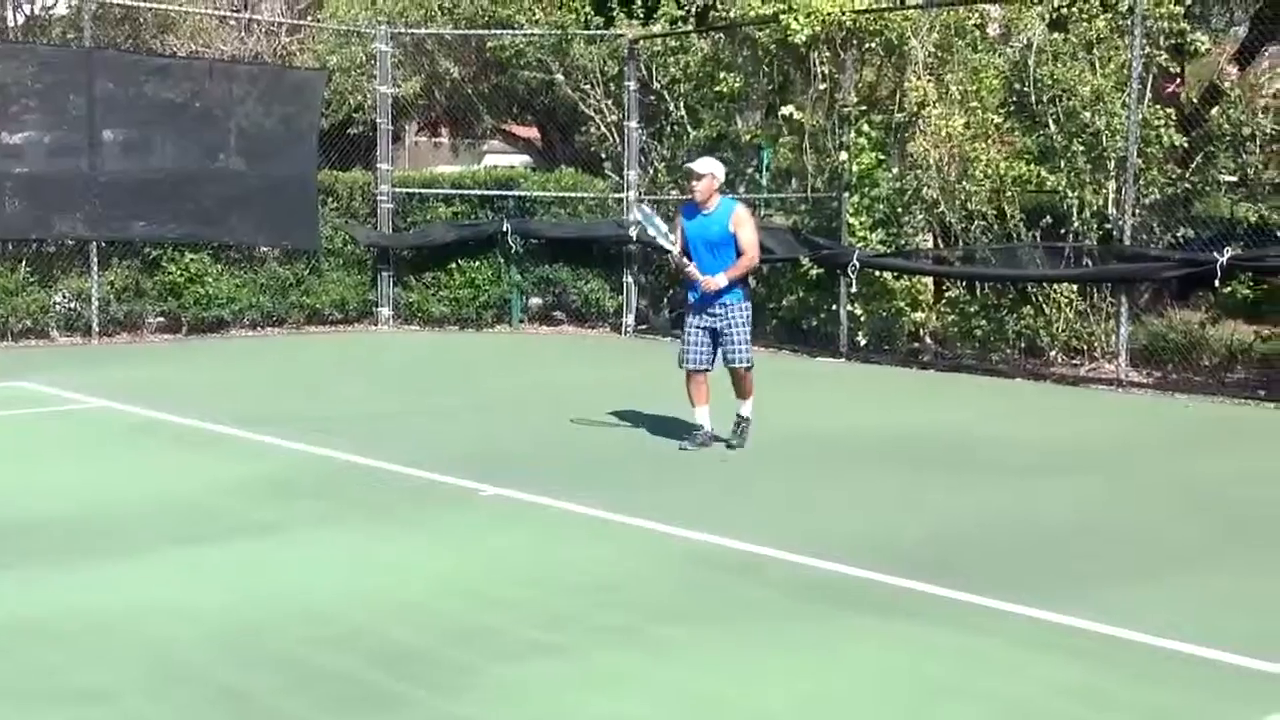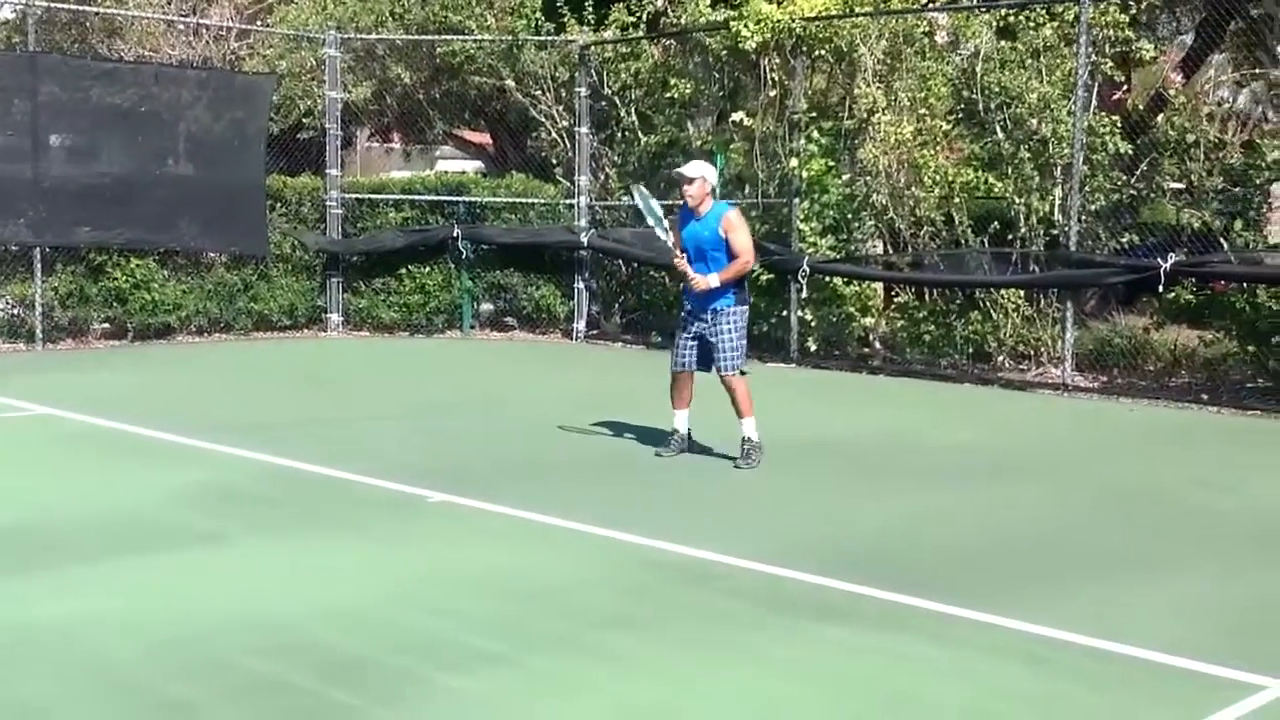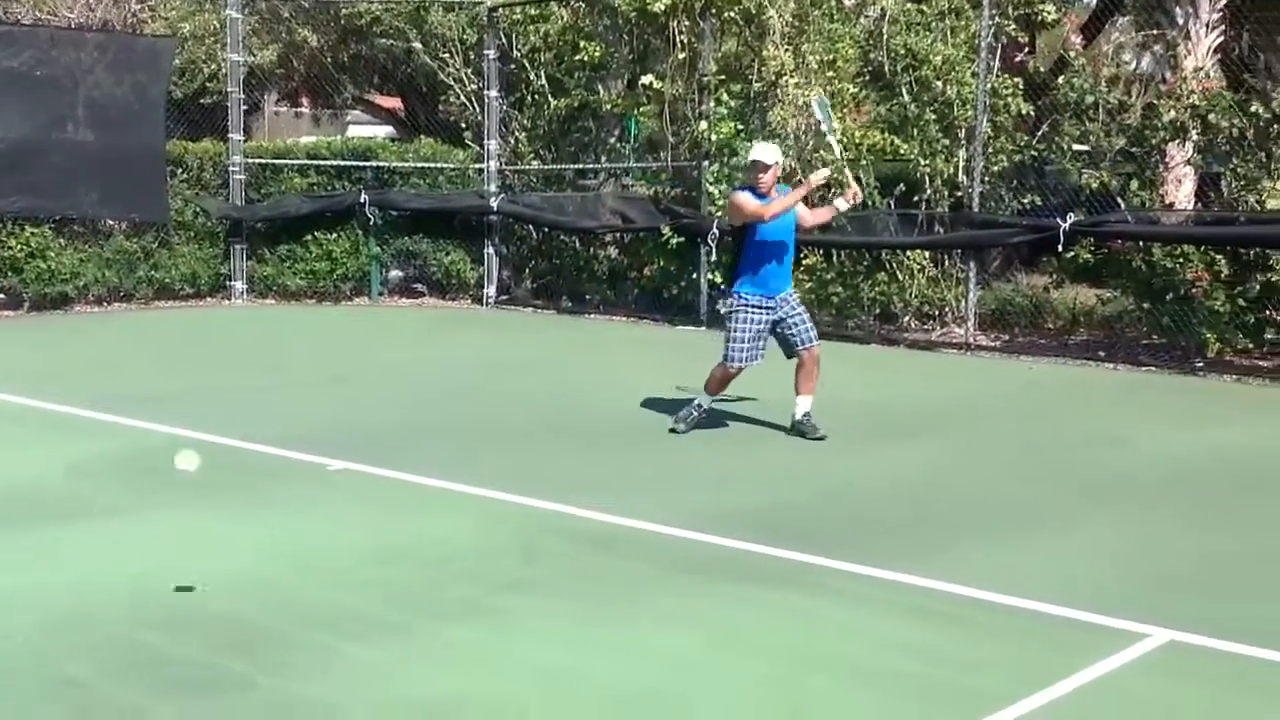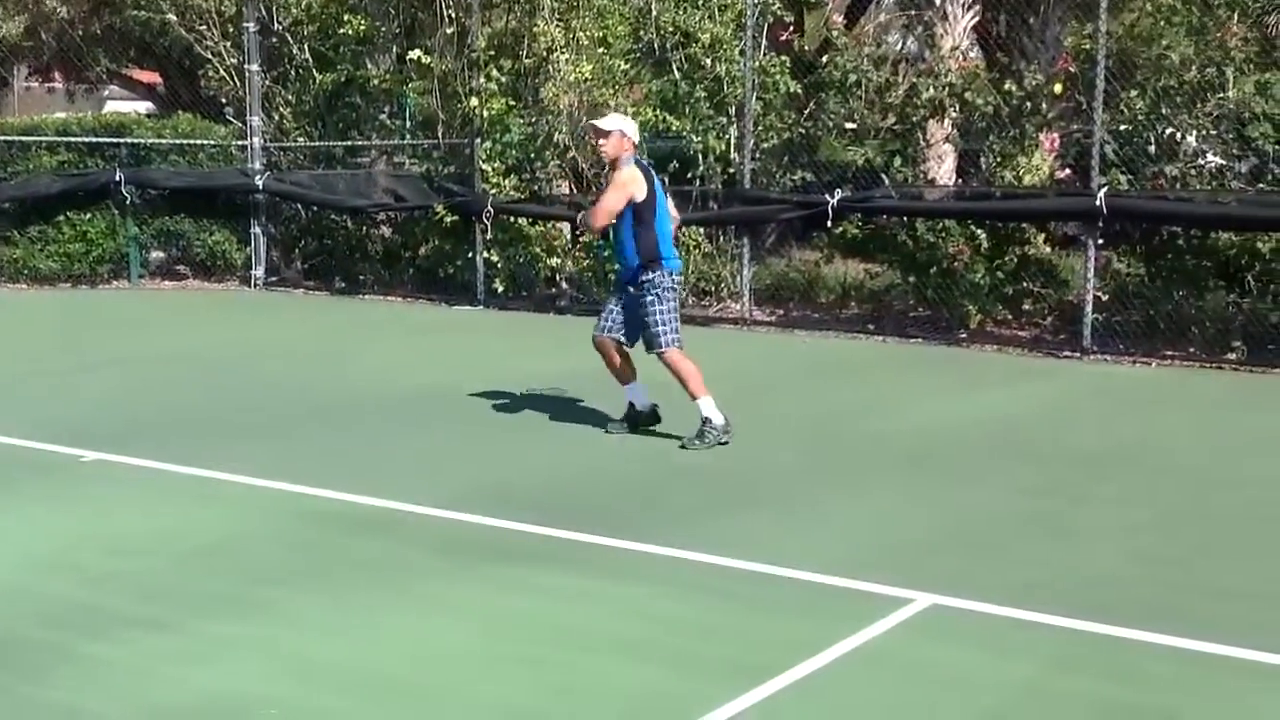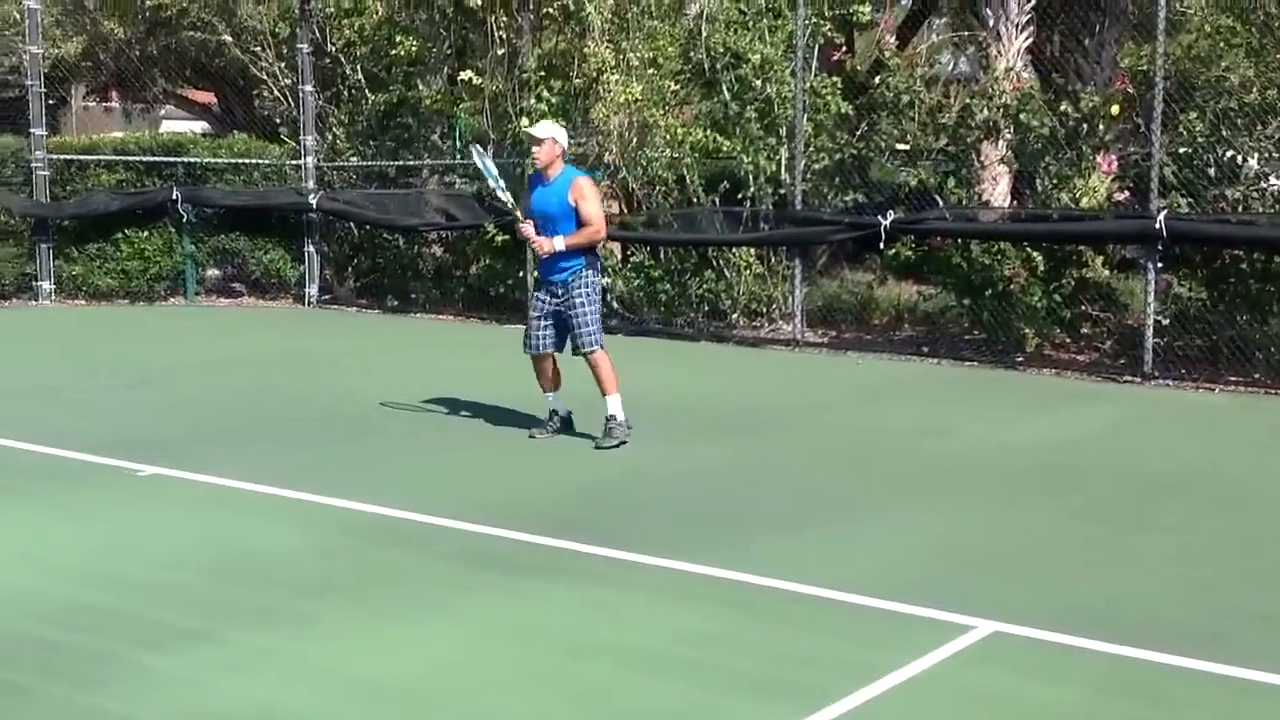
dt=1s
person 1, frame 1
left shoulder: (736, 212)
right shoulder: (684, 214)
left elbow: (752, 256)
right elbow: (677, 253)
left wrist: (721, 279)
left hip: (733, 301)
right hip: (697, 303)
left knee: (739, 365)
right knee: (694, 367)
left ankle: (744, 416)
right ankle: (703, 429)
person 1, frame 2
left shoulder: (728, 217)
right shoulder: (682, 216)
left elbow: (746, 259)
right elbow: (678, 254)
left wrist: (713, 279)
right wrist: (678, 260)
left hip: (727, 307)
right hip: (694, 307)
left knee: (730, 373)
right knee: (680, 370)
left ankle: (751, 440)
right ankle: (680, 434)
person 1, frame 3
left shoulder: (786, 194)
right shoulder: (741, 199)
left elbow: (805, 220)
right elbow: (765, 214)
left wrist: (842, 203)
right wrist: (805, 187)
left hip: (784, 296)
right hip: (747, 298)
left knee: (809, 353)
right knee: (733, 365)
left ankle: (801, 416)
right ankle: (699, 406)
person 1, frame 4
left shoulder: (626, 172)
right shoulder: (636, 174)
left elbow: (596, 219)
right elbow: (673, 218)
left wrist: (584, 218)
left hip: (657, 275)
right hip: (634, 276)
left knee: (668, 350)
right knee: (605, 339)
left ankle: (715, 422)
right ankle: (640, 407)
person 1, frame 5
left shoulder: (578, 183)
right shoulder: (534, 182)
left elbow: (598, 230)
left wrist: (557, 244)
right wrist: (528, 232)
left hip: (582, 277)
right hip: (548, 280)
left knee: (591, 349)
right knee: (540, 351)
left ankle: (617, 419)
right ankle: (558, 414)
